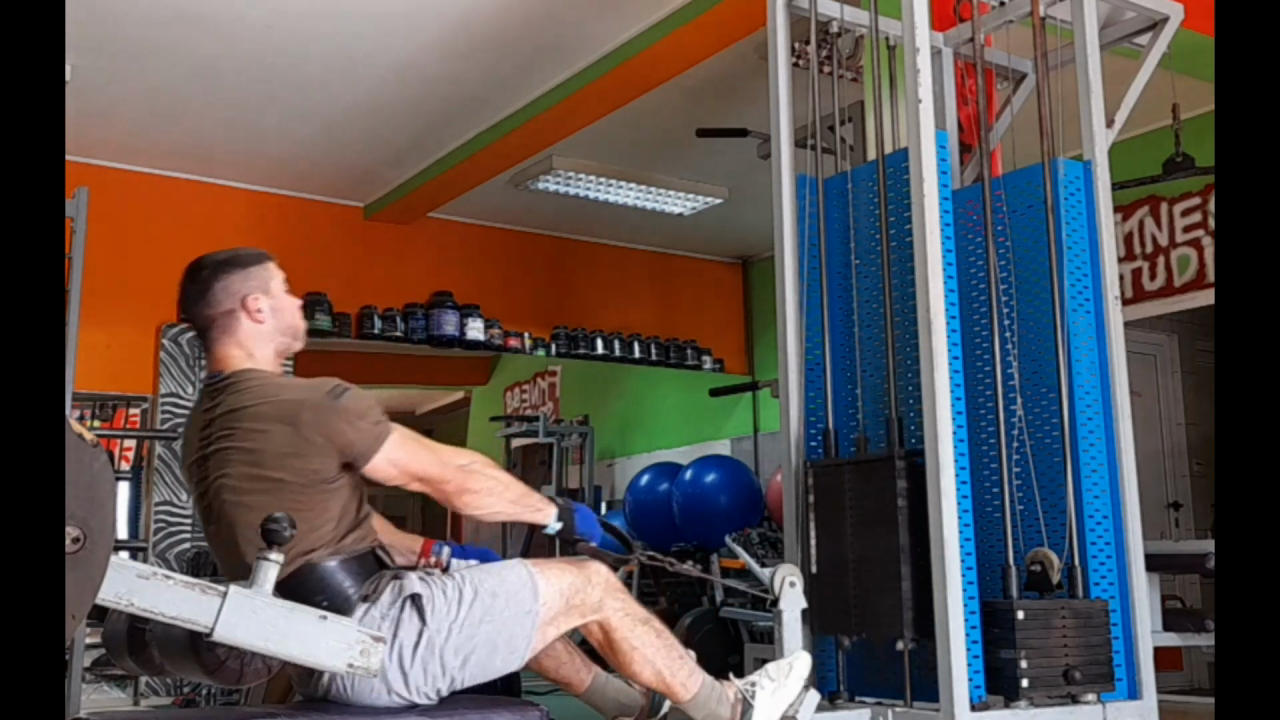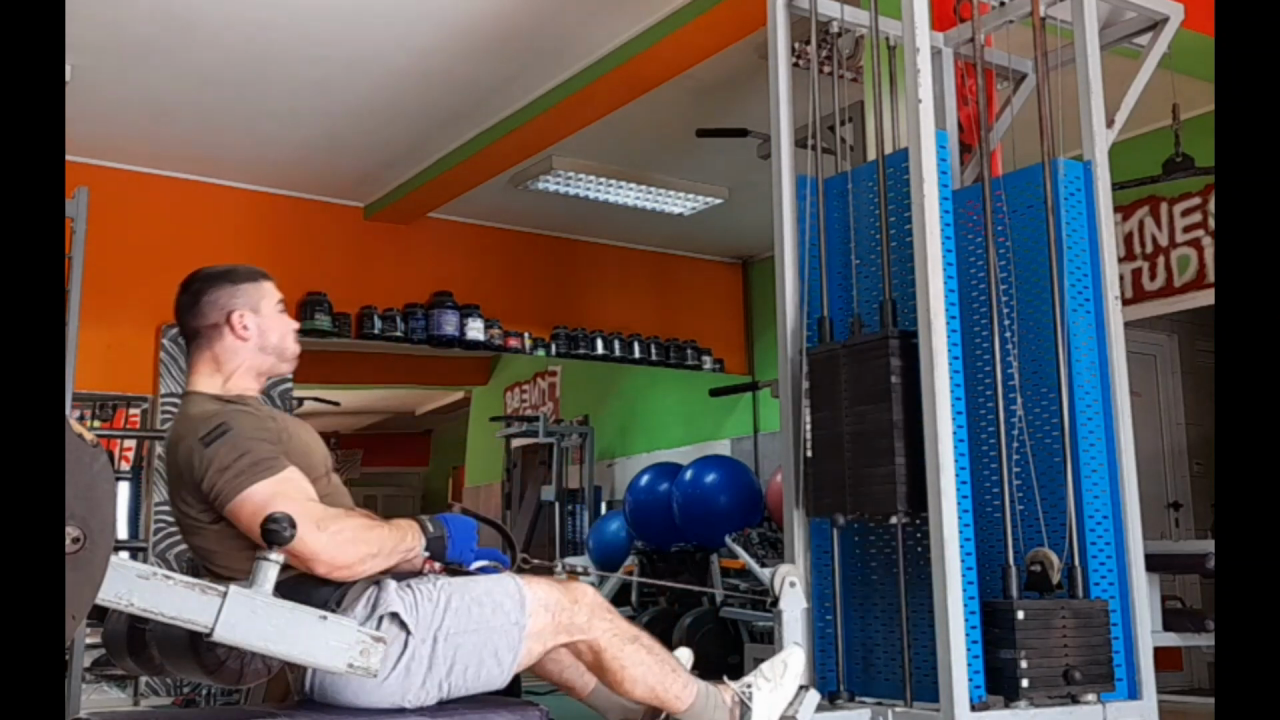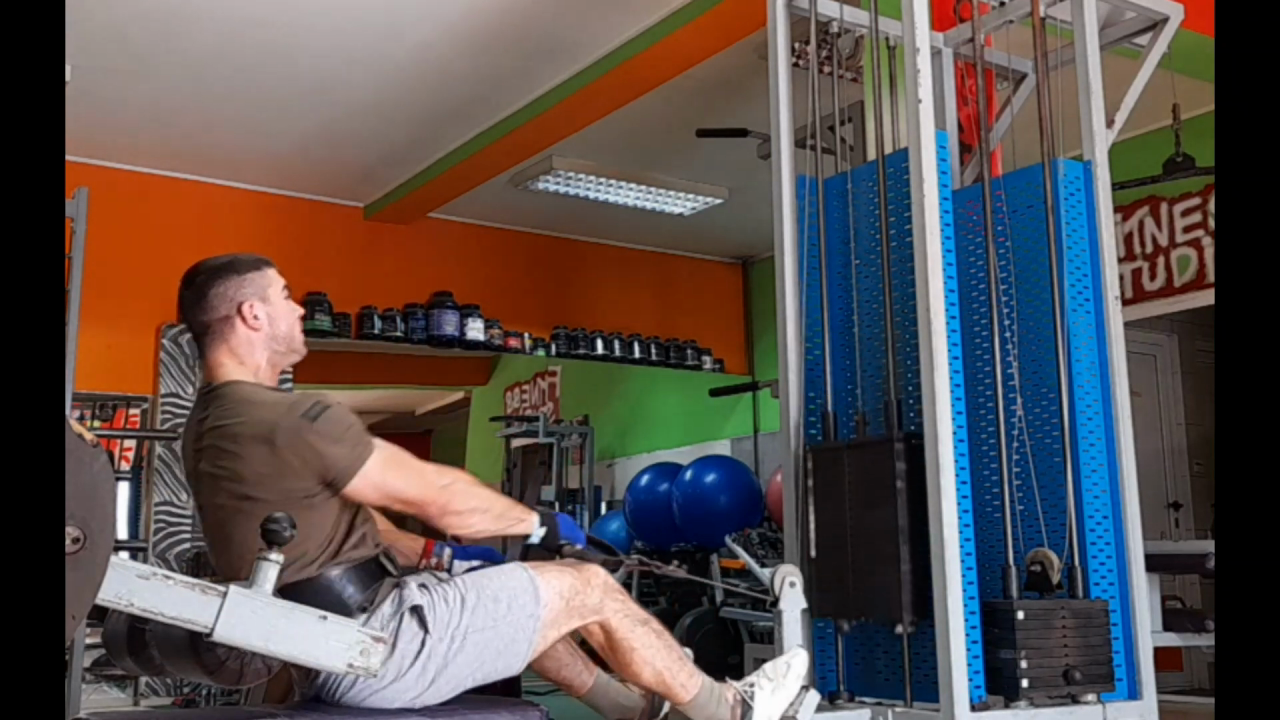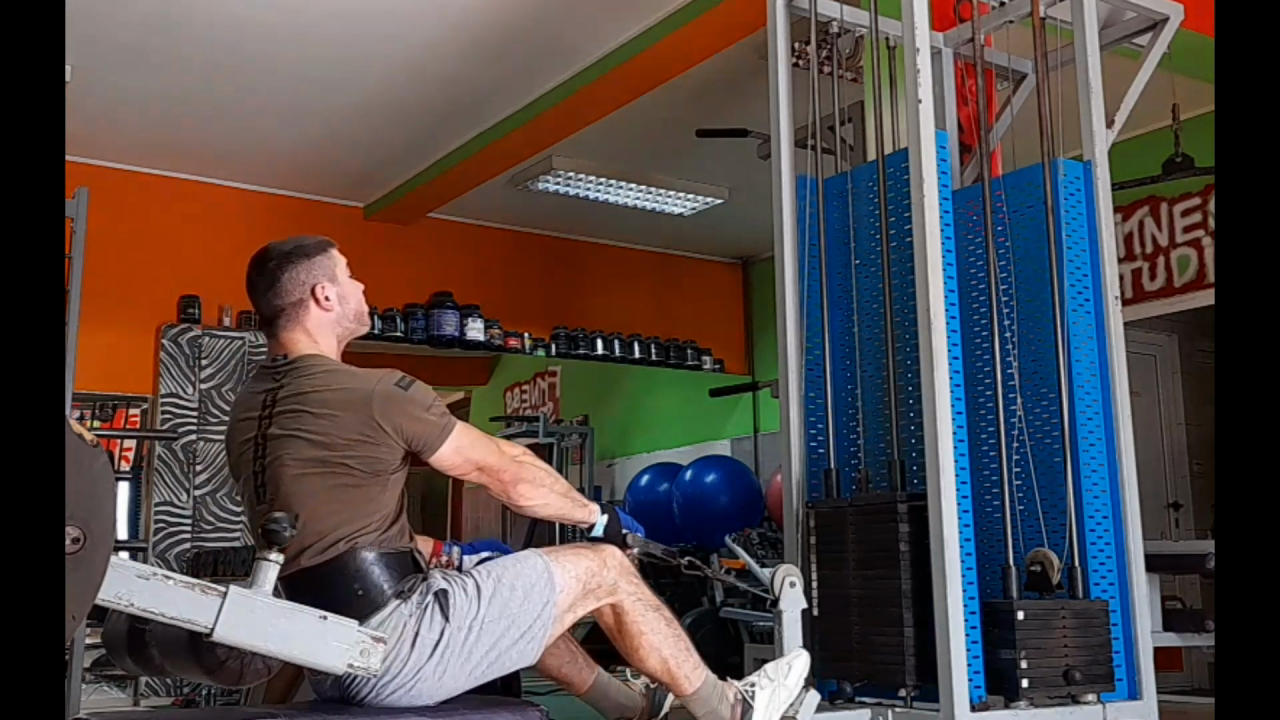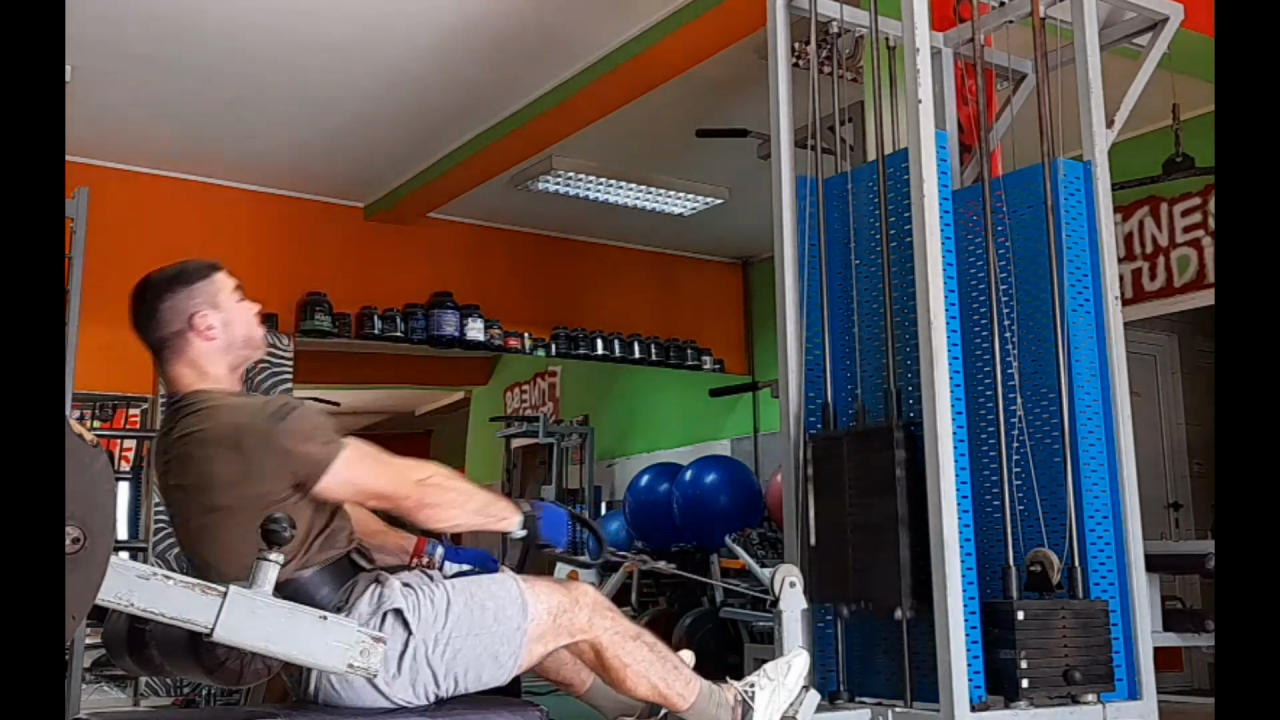
dt=0.4s
person 1, frame 1
left shoulder: (207, 425)
right shoulder: (309, 404)
right elbow: (455, 477)
right wrist: (558, 513)
left knee: (499, 592)
right knee: (590, 586)
person 1, frame 2
left shoulder: (240, 421)
right shoulder: (220, 433)
left elbow: (325, 529)
right elbow: (328, 550)
left wrist: (430, 545)
right wrist: (430, 534)
left knee: (513, 595)
right knee: (578, 608)
person 1, frame 3
left shoulder: (212, 422)
right shoulder: (289, 418)
right elbow: (436, 495)
left wrist: (433, 556)
right wrist: (538, 522)
left knee: (509, 594)
right knee: (588, 589)
person 1, frame 4
left shoulder: (251, 408)
right shoulder: (374, 394)
right elbow: (507, 471)
right wrist: (600, 517)
right hip: (392, 643)
left knee: (519, 593)
right knee: (603, 569)
person 1, frame 5
left shoulder: (185, 434)
right shoulder: (258, 424)
right elbow: (415, 489)
left wrist: (428, 555)
right wrist: (521, 516)
left knee: (493, 598)
right knee: (578, 607)
